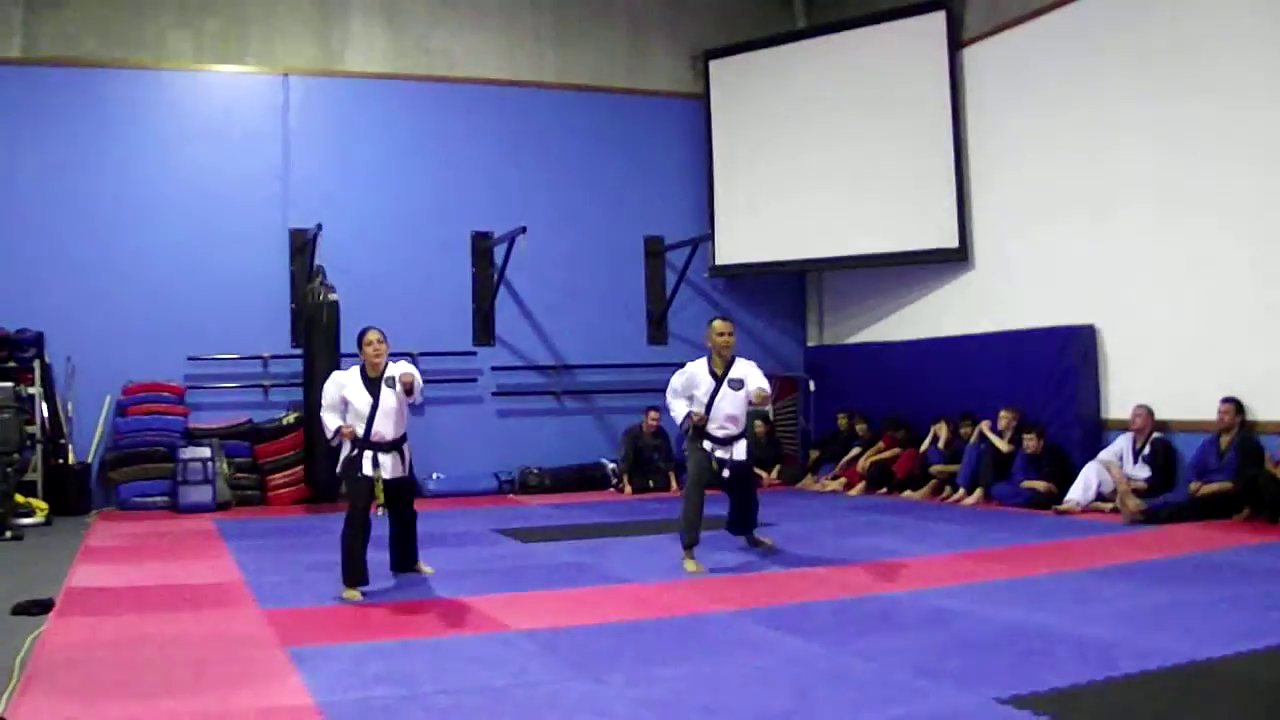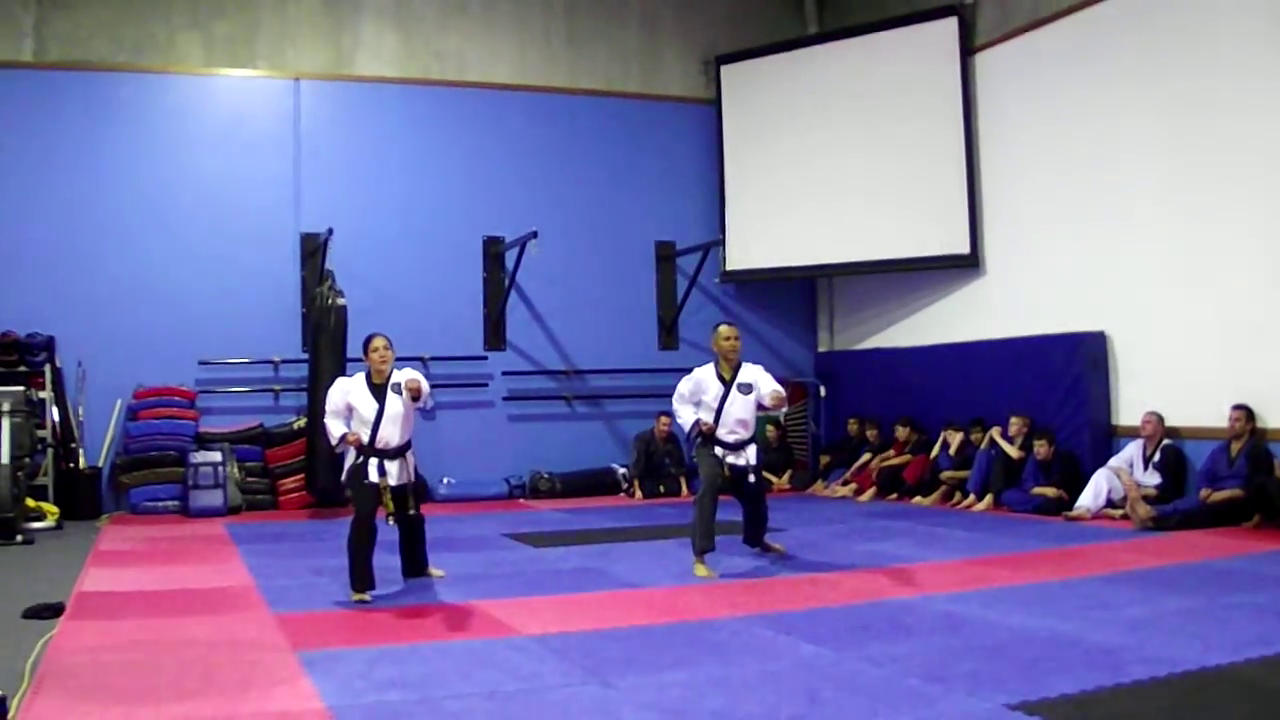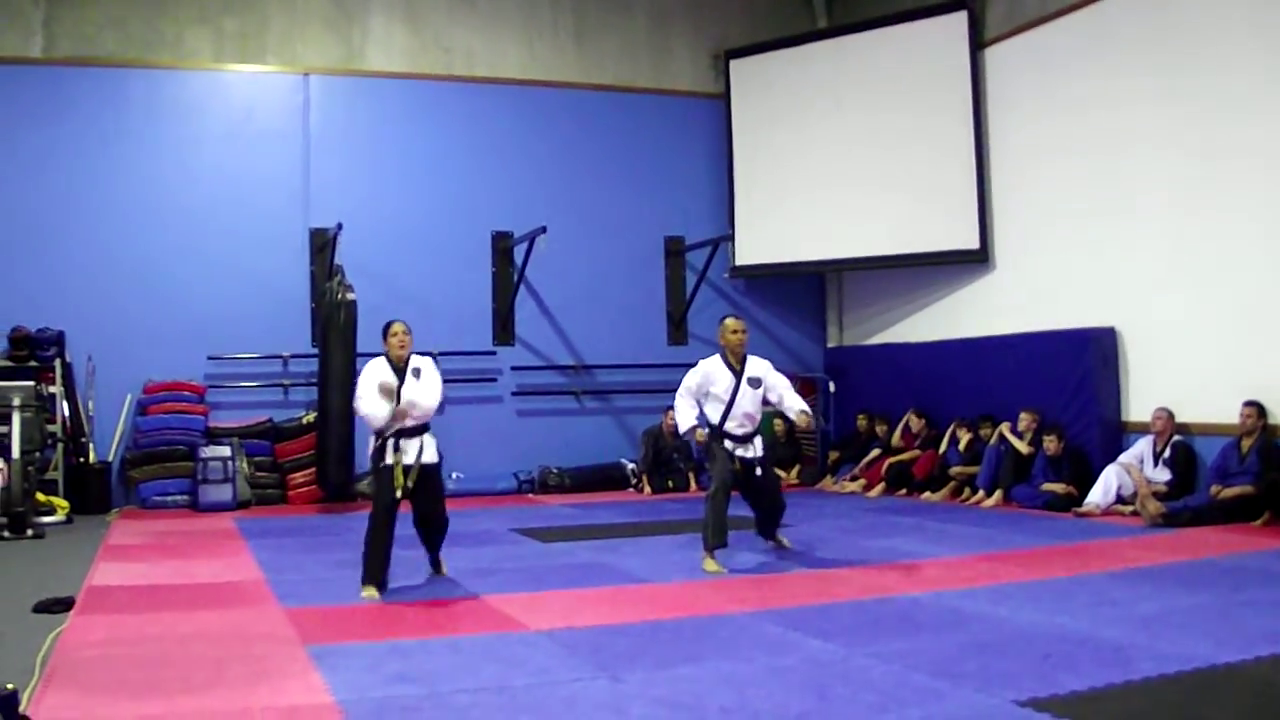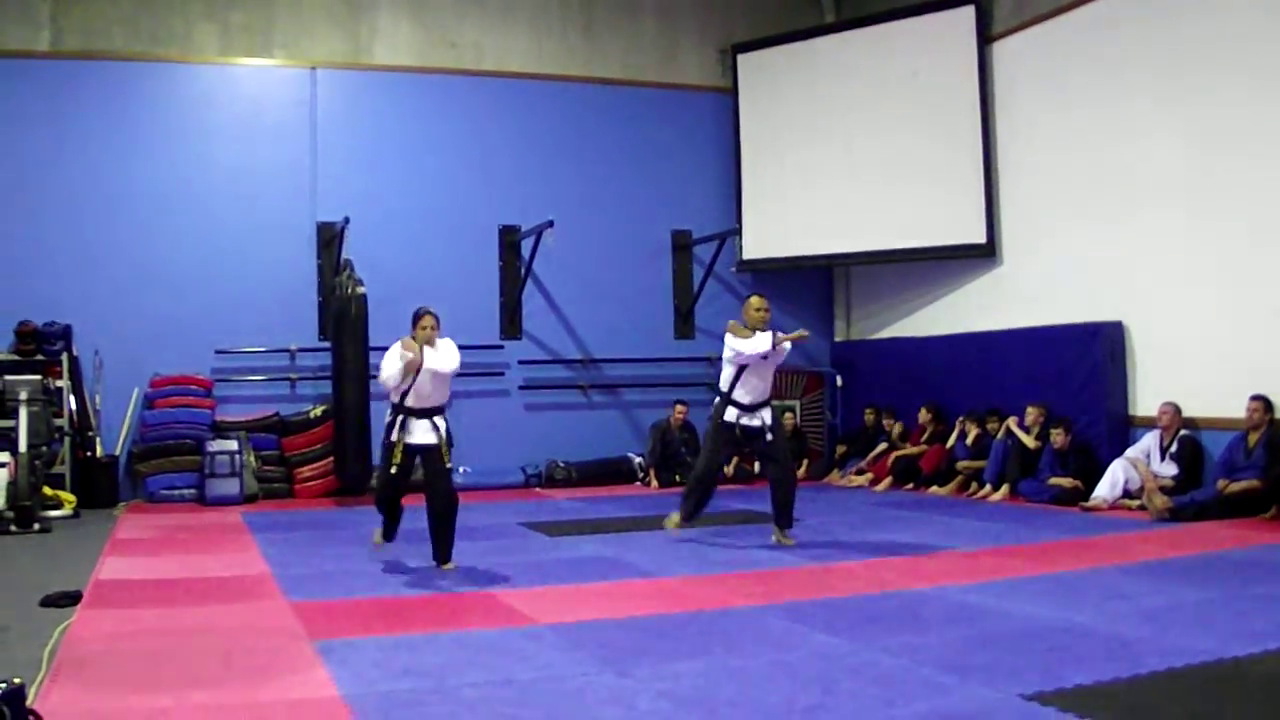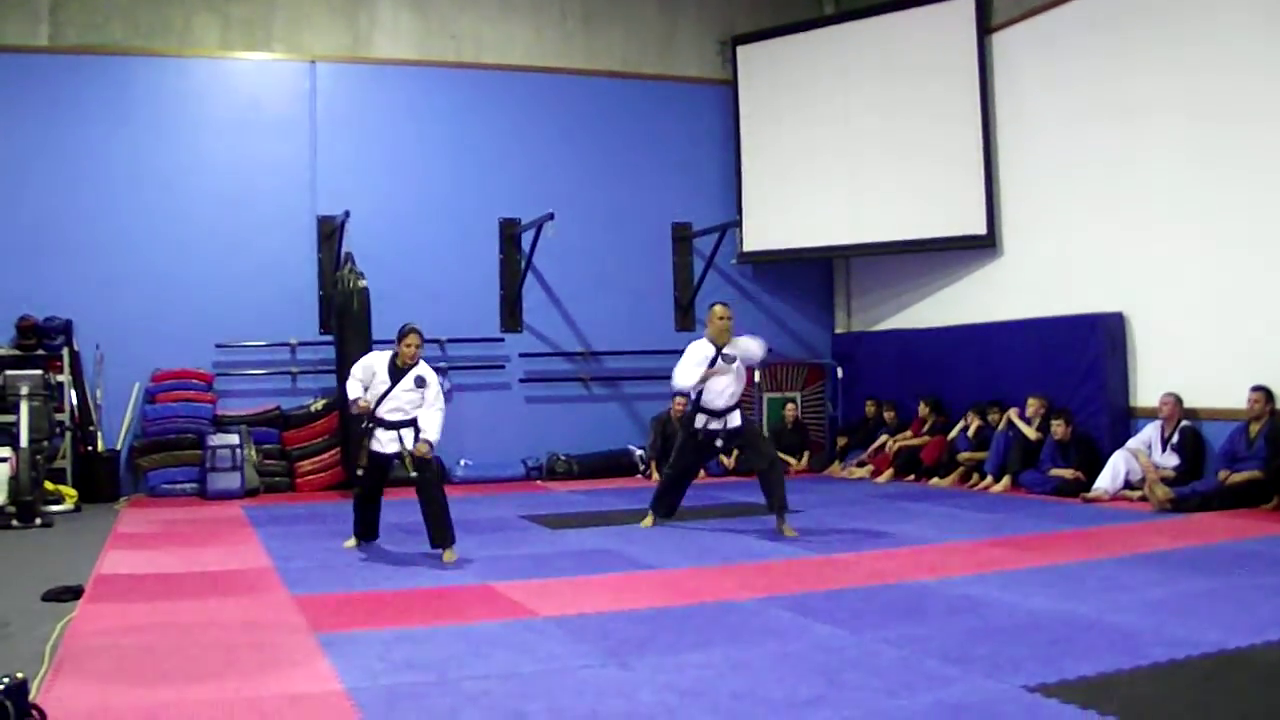
dt=0.5s
person 1, frame 1
left shoulder: (400, 372)
right shoulder: (345, 380)
left elbow: (412, 390)
right elbow: (329, 409)
left wrist: (409, 384)
right wrist: (338, 429)
left hip: (394, 457)
right hip: (360, 458)
left knee: (404, 513)
right knee: (357, 516)
left ankle: (408, 561)
right ankle: (352, 582)
person 1, frame 2
left shoulder: (405, 379)
right shoulder: (350, 386)
left elbow: (420, 396)
right elbow: (333, 416)
left wrist: (417, 389)
right wrist: (343, 436)
left hip: (400, 463)
right hip: (365, 465)
left knee: (411, 518)
right knee: (364, 521)
left ankle: (418, 567)
right ankle: (360, 585)
person 1, frame 3
left shoulder: (424, 364)
right shoulder: (374, 368)
left elbow: (431, 399)
right elbow: (366, 407)
left wrist: (398, 395)
right wrist: (392, 413)
left hip: (422, 447)
right hip: (388, 450)
left knee: (433, 512)
right knee: (383, 513)
left ankle: (435, 560)
right ankle: (372, 581)
person 1, frame 4
left shoulder: (444, 347)
right shoulder: (399, 349)
left elbow: (448, 365)
right elbow: (388, 378)
left wrist: (421, 356)
right wrist: (407, 368)
left hip: (434, 428)
right hip: (401, 427)
left knee: (443, 493)
right knee: (388, 487)
left ankle: (443, 556)
right ankle: (387, 528)
person 1, frame 5
left shoulder: (426, 374)
right shoulder: (376, 360)
left elbow: (434, 409)
right elbow: (355, 378)
left wrist: (427, 441)
right wrist: (357, 399)
left hip: (408, 437)
right hip: (377, 435)
left knee: (430, 485)
right knee: (366, 487)
left ankle: (445, 544)
right ankle: (362, 534)
person 2, frame 1
left shoulder: (746, 368)
right shoulder: (693, 370)
left elbow: (759, 387)
right elbow: (674, 395)
left wrist: (761, 395)
right wrist: (687, 415)
left hip: (734, 446)
right hip: (702, 442)
left knee: (745, 494)
right knee: (694, 487)
left ankle: (748, 535)
right ankle: (688, 553)
person 2, frame 2
left shoulder: (754, 373)
right shoulder: (700, 376)
left elbow: (770, 390)
right elbow: (680, 402)
left wrist: (777, 397)
right wrist: (695, 423)
left hip: (744, 451)
right hip: (711, 448)
left knee: (755, 500)
right knee: (707, 492)
left ankle: (758, 541)
right ankle: (699, 558)
person 2, frame 3
left shoulder: (761, 366)
right shoulder: (707, 368)
left elbow: (783, 392)
right elbow: (685, 396)
left wrist: (801, 412)
right wrist: (689, 426)
left hip: (750, 445)
right hip: (720, 442)
left knee: (771, 497)
right knee: (720, 489)
left ankle: (767, 530)
right ankle: (709, 555)
person 2, frame 4
left shoulder: (773, 336)
right shoulder: (734, 337)
left elbow: (778, 352)
right elbow: (749, 350)
left wrist: (748, 335)
right wrist: (786, 338)
left hip: (761, 415)
right hip: (729, 414)
left knee: (783, 471)
right knee: (707, 465)
left ankle: (781, 528)
right ankle: (683, 514)
person 2, frame 5
left shoulder: (740, 343)
right shoulder: (696, 348)
left elbow: (756, 351)
right elbow: (680, 380)
left wrist: (733, 343)
right wrist: (701, 374)
left hip: (733, 420)
right hip: (702, 421)
left knee: (768, 461)
right knee: (678, 468)
left ankle: (781, 520)
right ankle: (654, 513)
